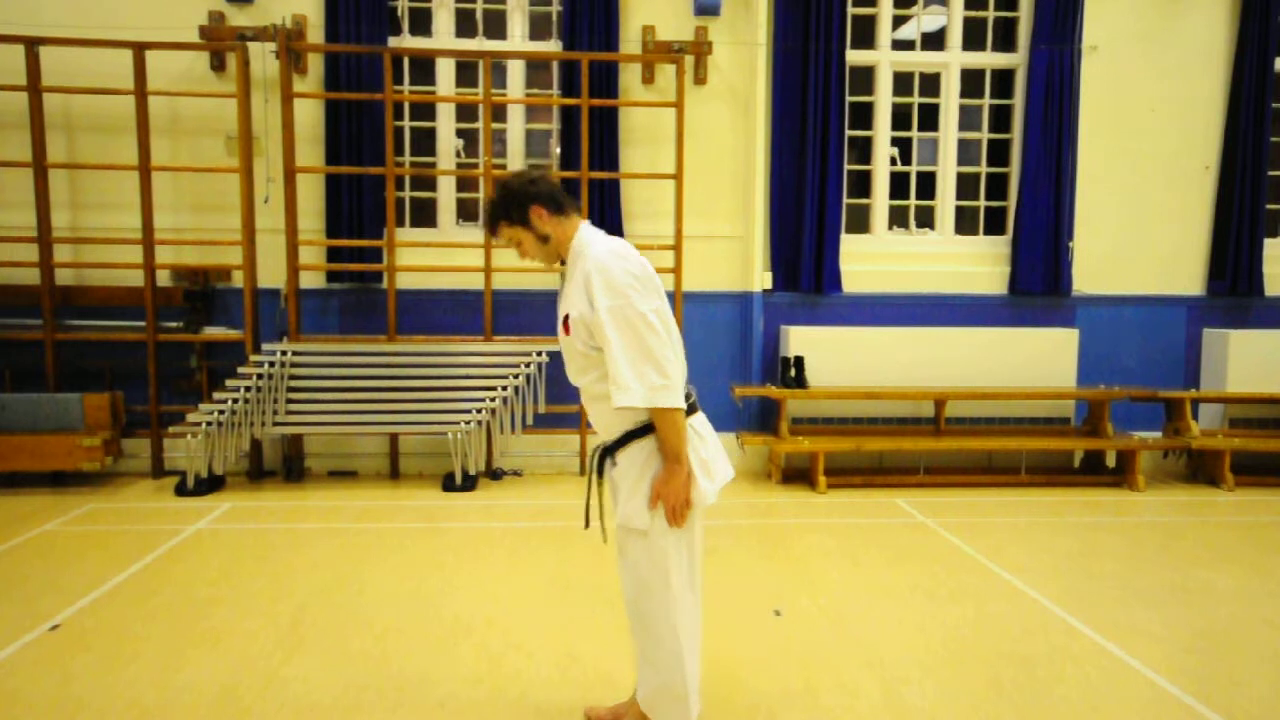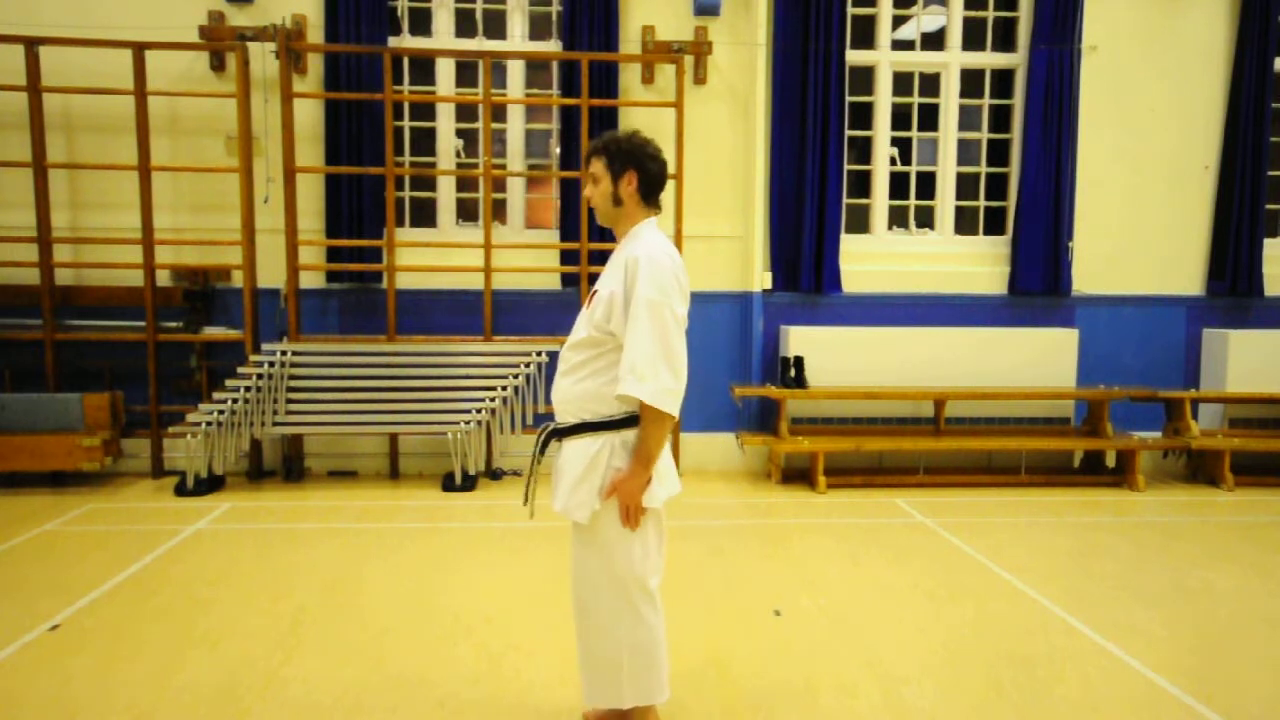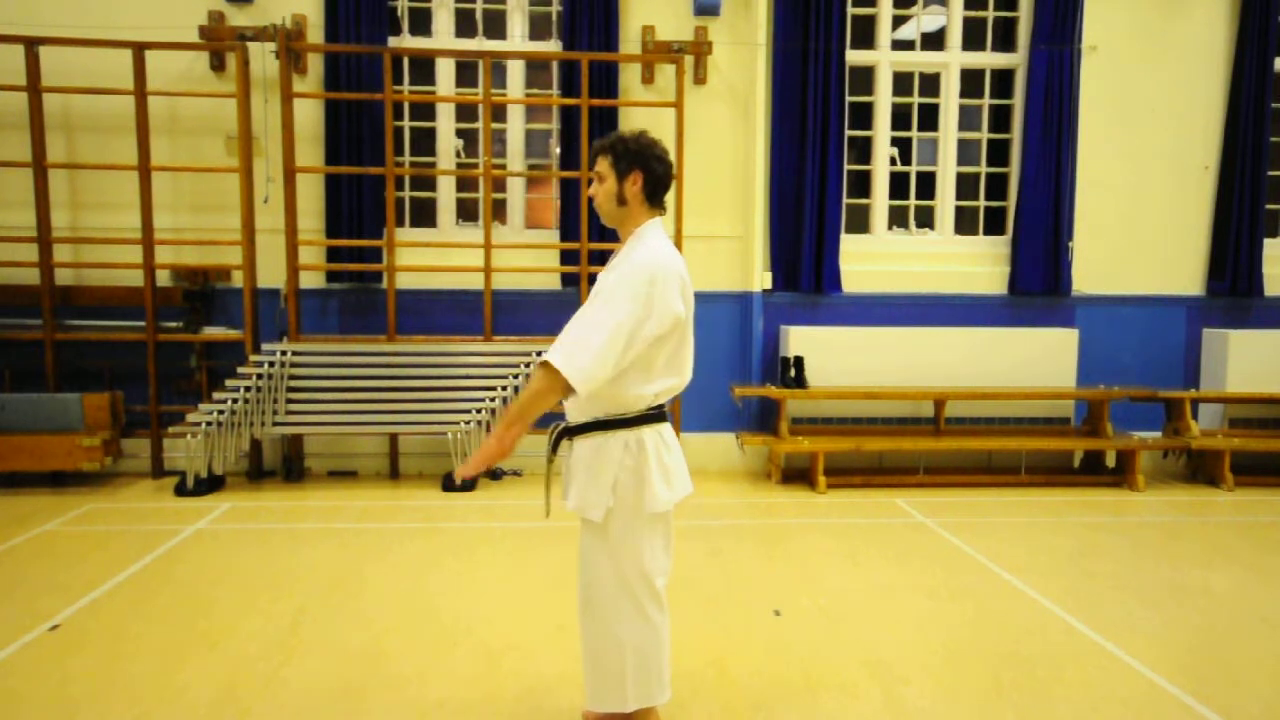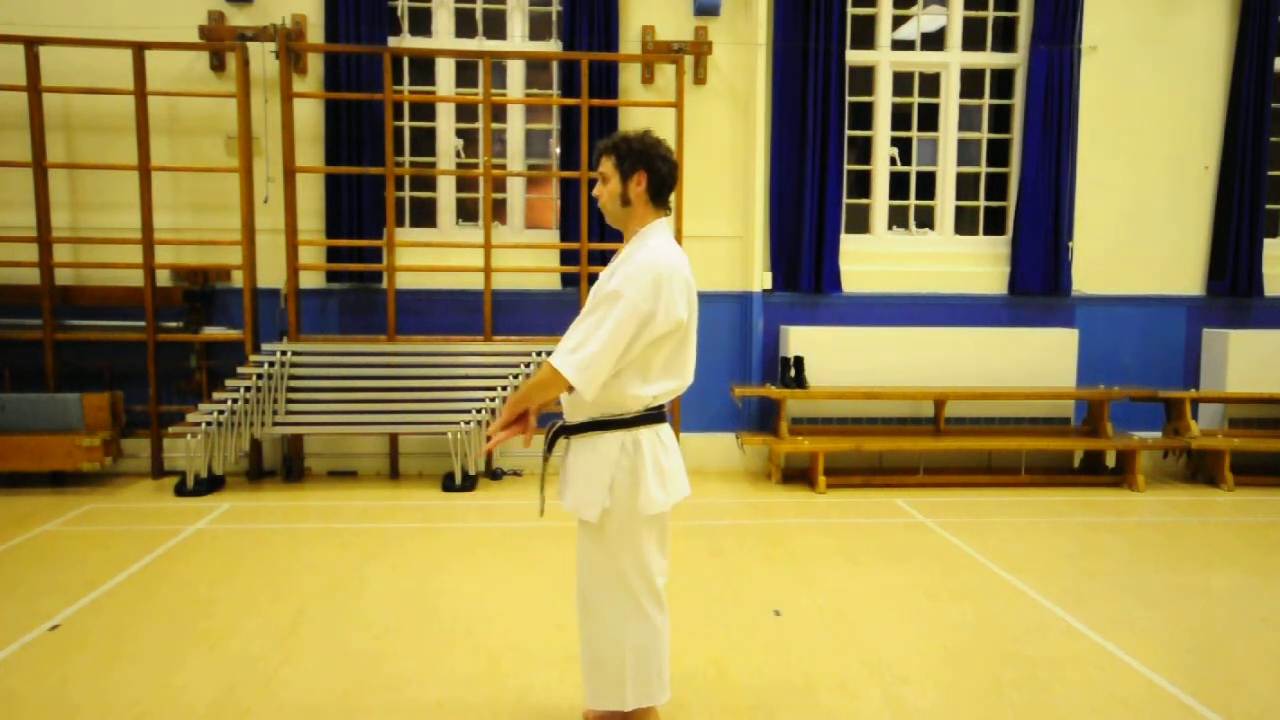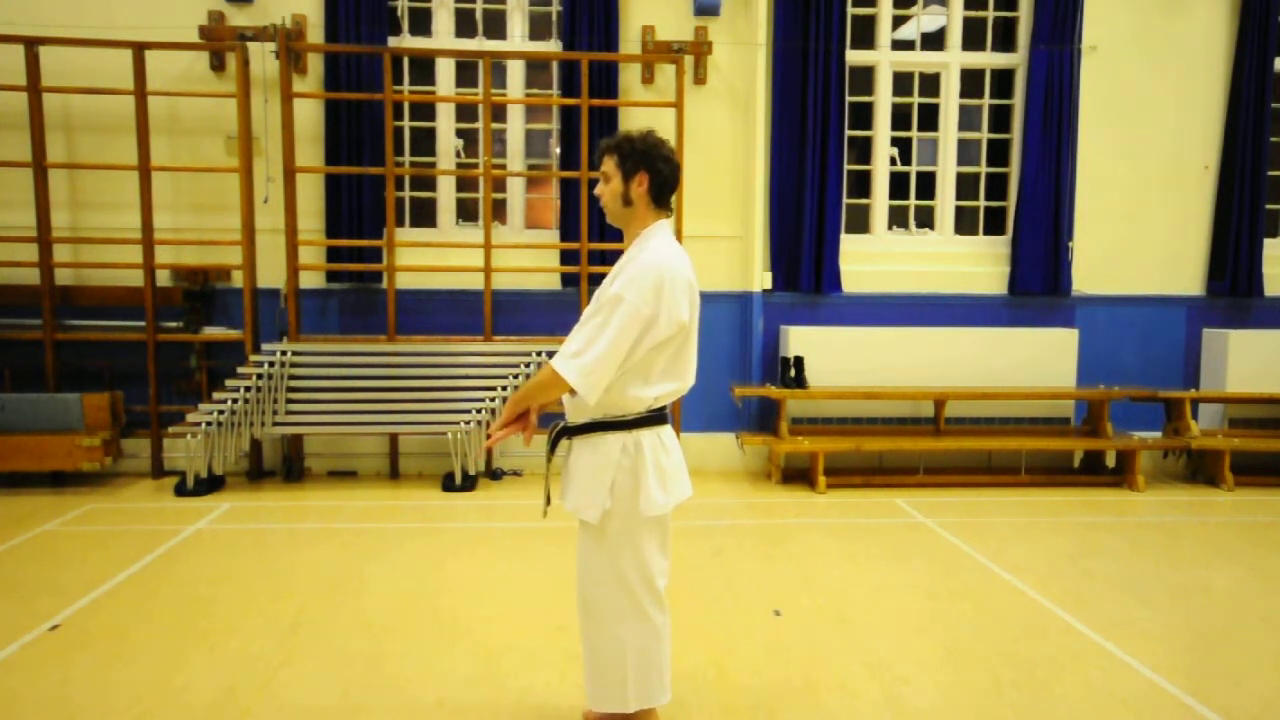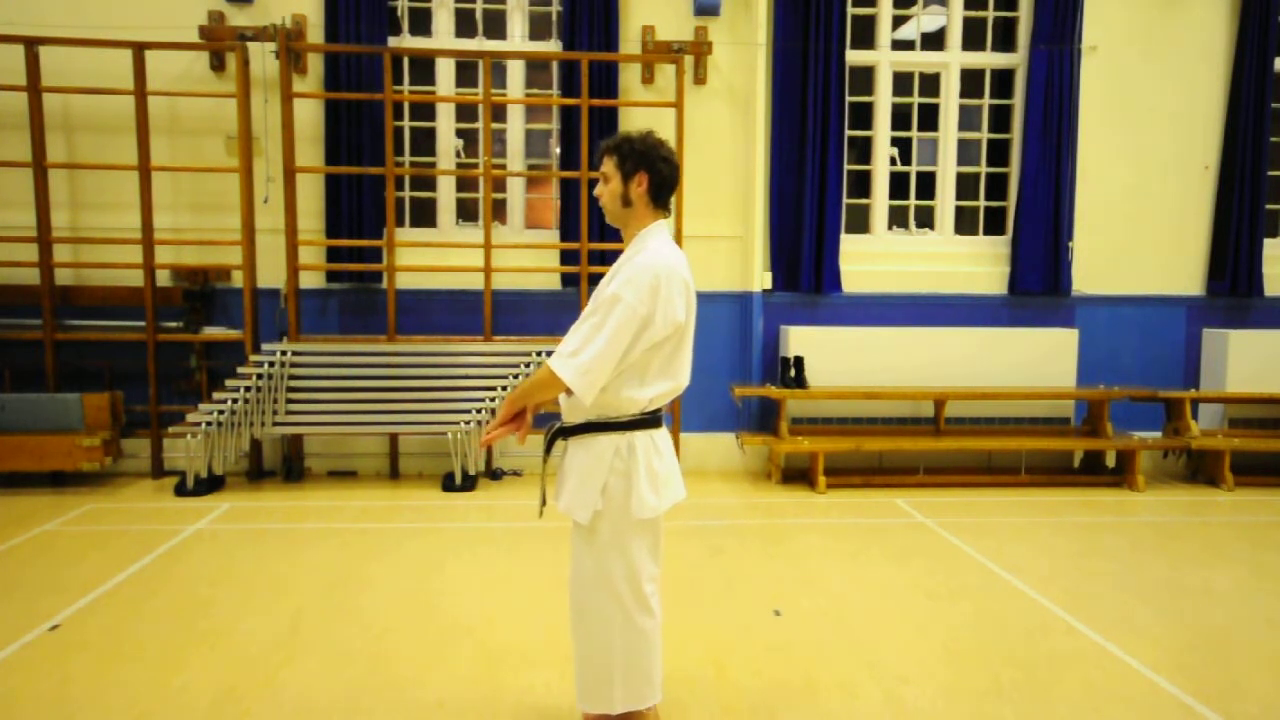
dt=0.7s
person 1, frame 1
left shoulder: (607, 264)
right shoulder: (583, 267)
left elbow: (656, 376)
left wrist: (674, 465)
left hip: (660, 454)
right hip: (638, 453)
left knee: (661, 593)
right knee: (646, 588)
person 1, frame 2
left shoulder: (651, 259)
right shoulder: (630, 255)
left elbow: (660, 381)
left wrist: (640, 470)
left hip: (614, 455)
right hip: (598, 450)
left knee: (620, 590)
right knee: (610, 589)
person 1, frame 3
left shoulder: (648, 263)
right shoulder: (636, 257)
left elbow: (579, 358)
right elbow: (584, 354)
left wrist: (507, 428)
right wrist: (520, 420)
left hip: (627, 455)
right hip: (615, 448)
left knee: (627, 591)
right knee: (614, 588)
person 1, frame 4
left shoulder: (652, 264)
right shoulder: (642, 257)
left elbow: (579, 360)
right elbow: (589, 355)
left wrist: (518, 401)
right wrist: (533, 403)
left hip: (624, 452)
right hip: (617, 447)
left knee: (626, 593)
right knee: (616, 590)
person 1, frame 5
left shoulder: (653, 266)
right shoulder: (647, 259)
left elbow: (581, 363)
right elbow: (597, 358)
left wrist: (520, 401)
right wrist: (536, 402)
left hip: (625, 455)
right hip: (620, 449)
left knee: (627, 592)
right knee: (619, 588)
person 1, frame 6
left shoulder: (651, 267)
right shoulder: (644, 260)
left elbow: (579, 365)
right elbow: (588, 358)
left wrist: (514, 400)
right wrist: (530, 405)
left hip: (619, 456)
right hip: (613, 451)
left knee: (619, 592)
right knee: (611, 588)
